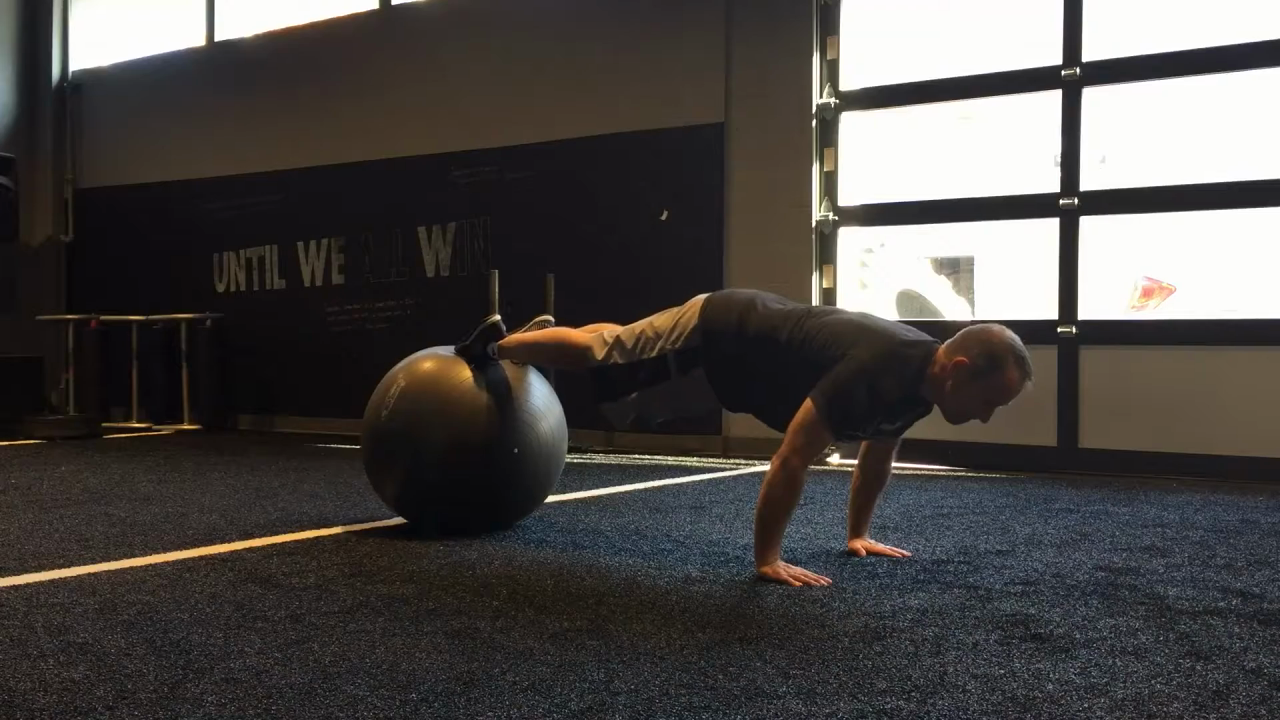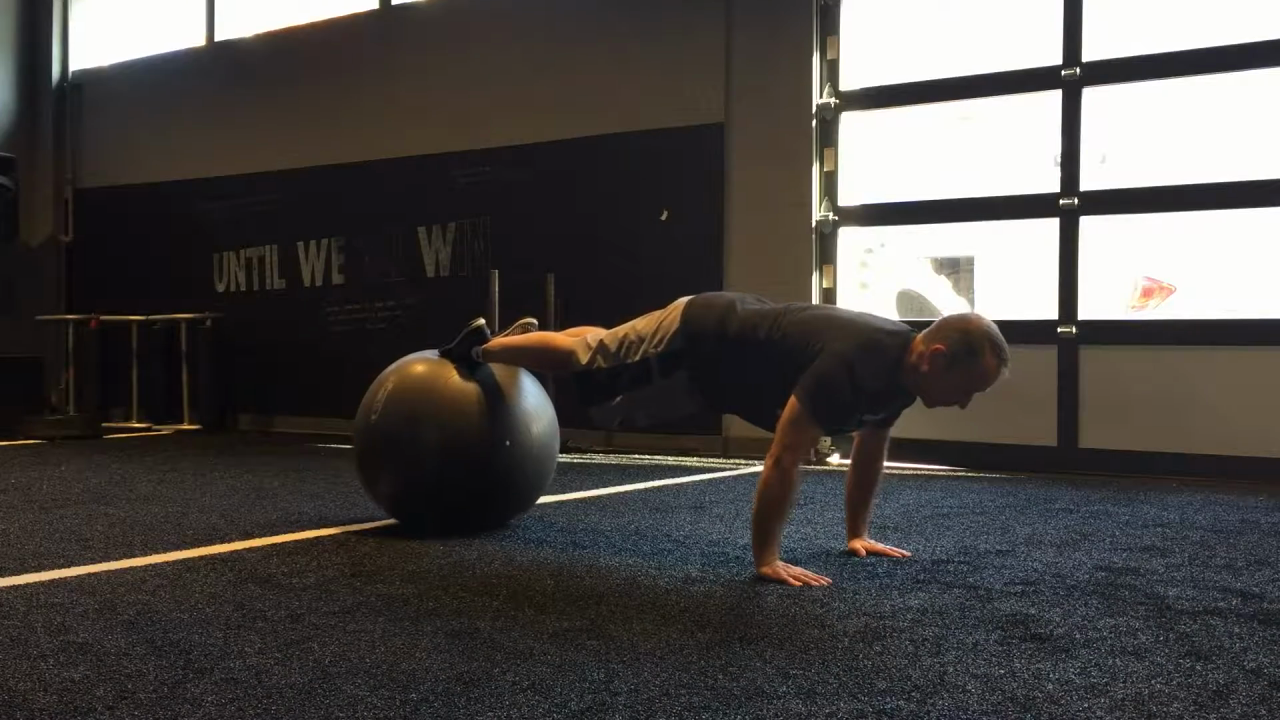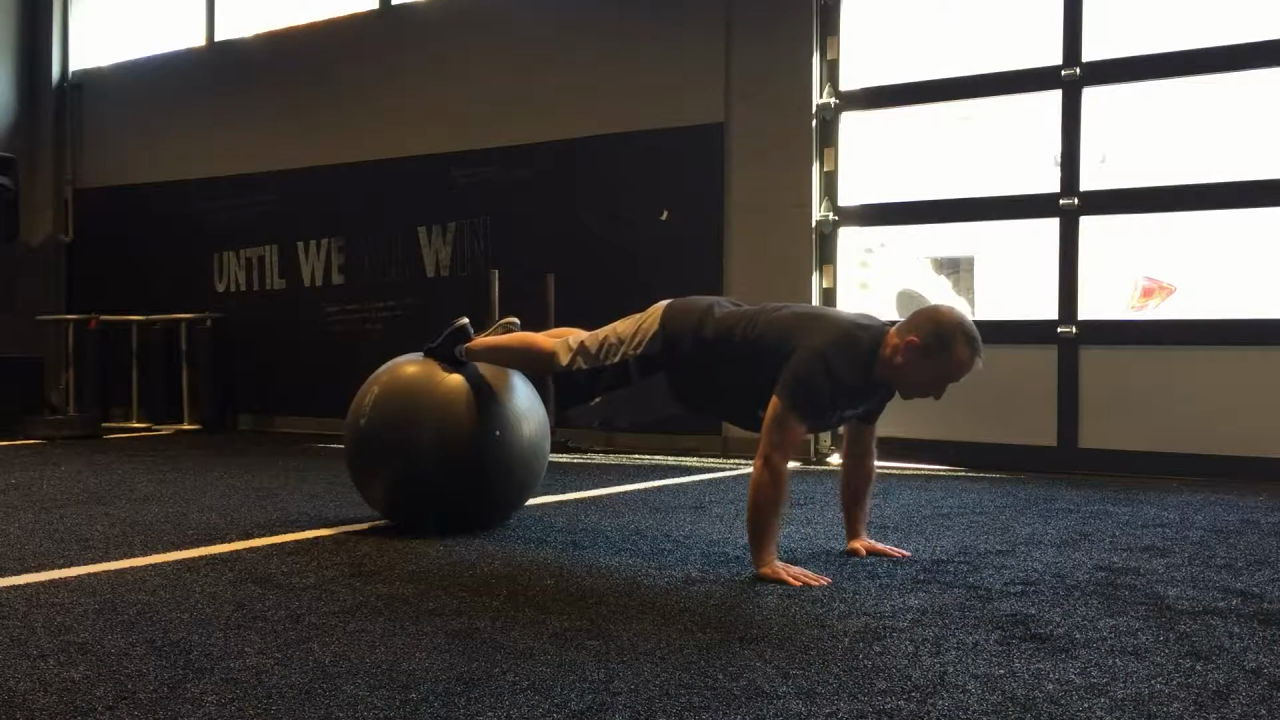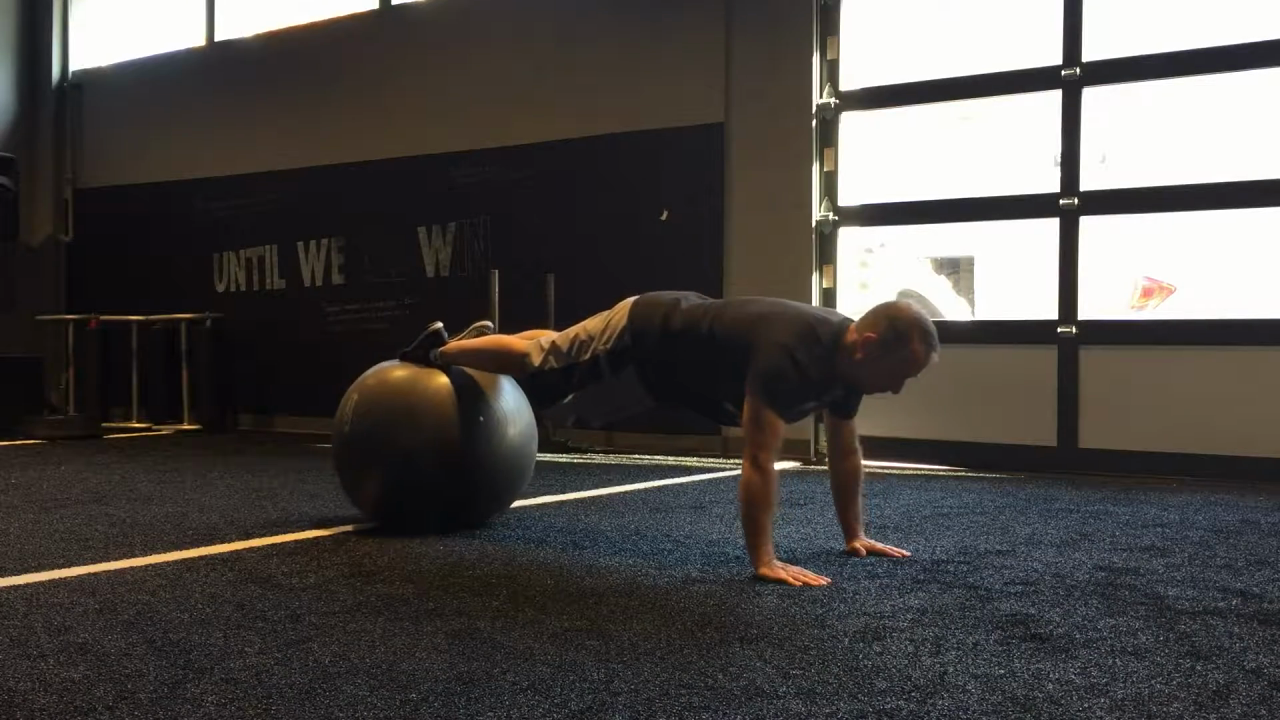
dt=0.5s
person 1, frame 1
left shoulder: (919, 379)
right shoulder: (876, 373)
left elbow: (877, 452)
right elbow: (790, 460)
left wrist: (857, 533)
right wrist: (767, 560)
left hip: (751, 327)
right hip: (712, 337)
left knee: (614, 346)
right knee: (597, 354)
left ankle: (541, 329)
right ankle: (496, 343)
person 1, frame 2
left shoulder: (902, 370)
right shoulder: (855, 363)
left elbow: (870, 449)
right elbow: (783, 460)
left wrist: (857, 533)
right wrist: (766, 559)
left hip: (731, 329)
right hip: (693, 341)
left knee: (601, 345)
right knee: (581, 359)
left ankle: (528, 331)
right ankle: (482, 346)
person 1, frame 3
left shoulder: (880, 364)
right shoulder: (830, 357)
left elbow: (858, 451)
right elbow: (773, 459)
left wrist: (856, 533)
right wrist: (765, 560)
left hip: (711, 331)
right hip: (673, 344)
left knee: (582, 345)
right knee: (562, 359)
left ankle: (507, 332)
right ankle: (465, 344)
person 1, frame 4
left shoulder: (848, 358)
right shoulder: (793, 351)
left elbow: (844, 452)
right elbow: (759, 460)
left wrist: (855, 535)
right wrist: (764, 561)
left hip: (681, 324)
right hip: (641, 338)
left knee: (554, 348)
right knee: (536, 363)
left ankle: (480, 336)
right ankle: (440, 347)
